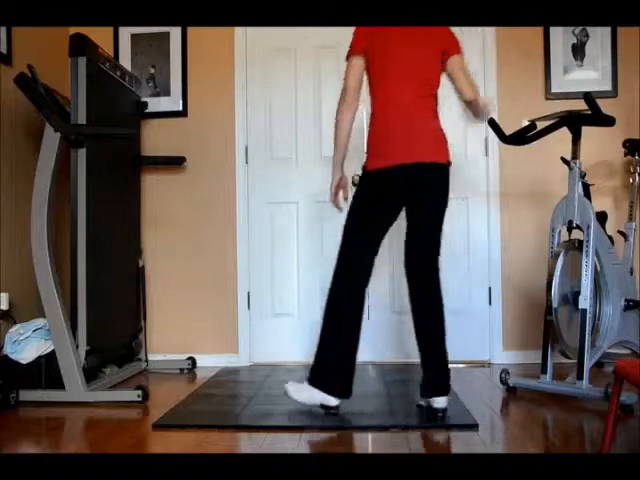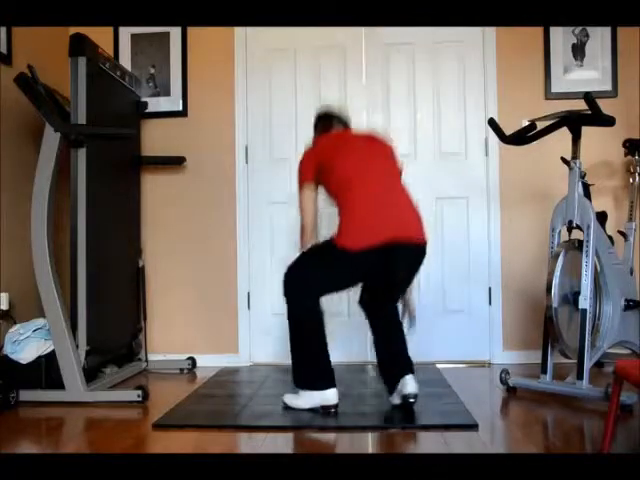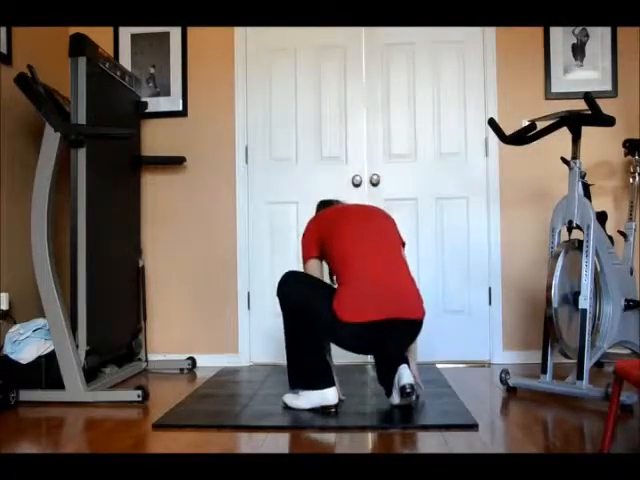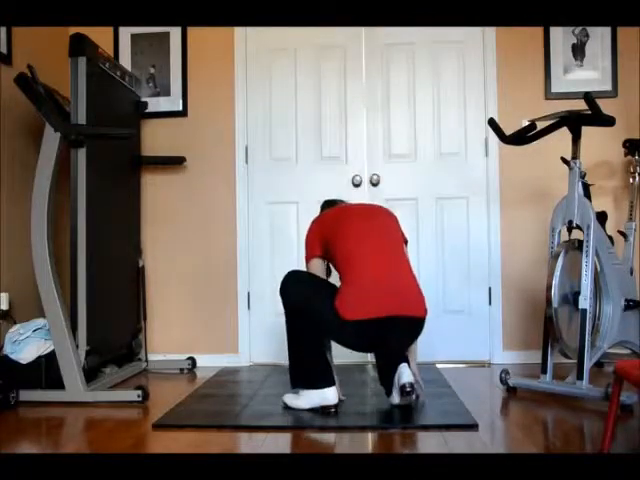
dt=0.4s
person 1, frame 1
left shoulder: (367, 32)
right shoulder: (441, 33)
left elbow: (349, 99)
right elbow: (470, 96)
left wrist: (338, 167)
right wrist: (480, 109)
left hip: (387, 161)
right hip: (434, 161)
left knee: (353, 268)
right knee: (424, 273)
left ankle: (328, 384)
right ankle: (436, 389)
person 1, frame 2
left shoulder: (314, 153)
right shoulder: (379, 143)
left elbow: (309, 229)
right wrist: (402, 285)
left hip: (362, 242)
right hip: (413, 241)
left knee: (298, 283)
right knee: (380, 302)
left ankle: (318, 388)
right ankle: (402, 379)
person 1, frame 3
left shoulder: (316, 225)
right shoulder: (382, 216)
left elbow: (317, 295)
left wrist: (327, 360)
right wrist: (409, 360)
left hip: (358, 325)
right hip: (409, 324)
left knee: (291, 287)
left ankle: (319, 388)
right ankle: (398, 371)
person 1, frame 4
left shoulder: (320, 224)
right shoulder: (386, 214)
left elbow: (317, 292)
left wrist: (327, 368)
right wrist: (409, 358)
left hip: (359, 323)
right hip: (411, 323)
left knee: (293, 286)
left ankle: (319, 388)
right ankle: (398, 370)
